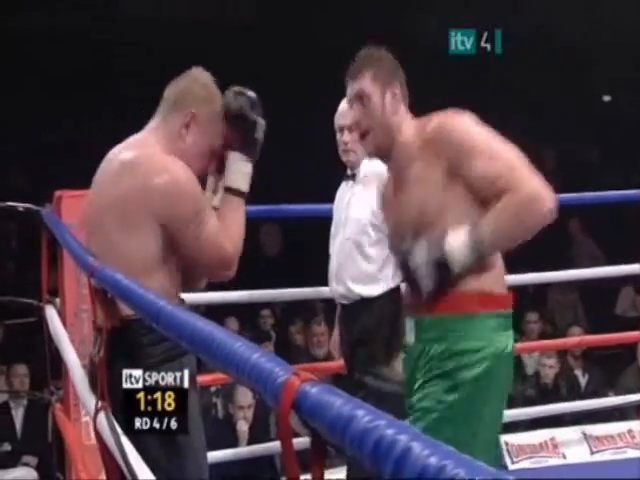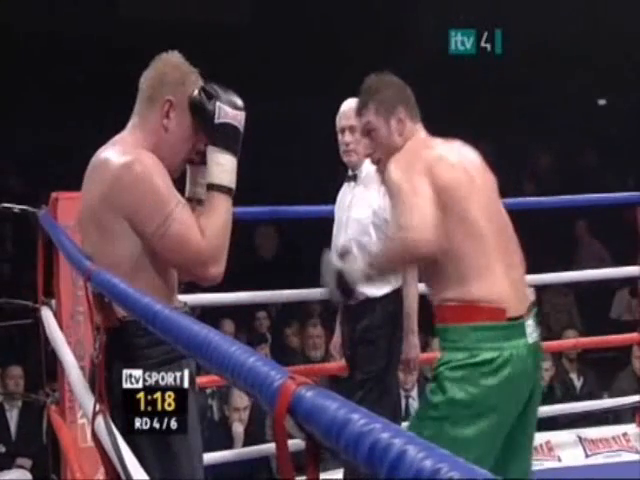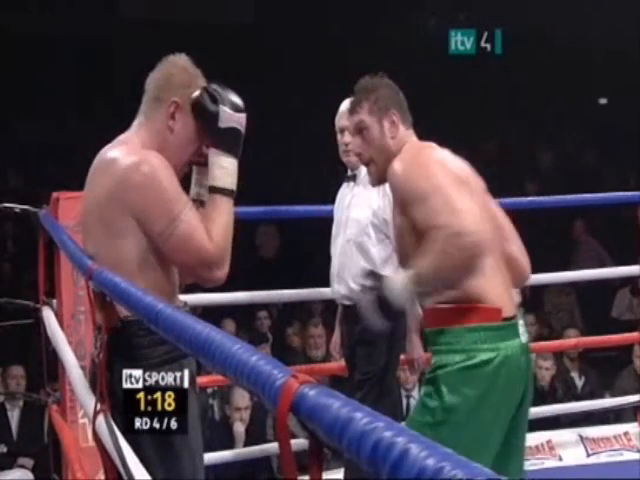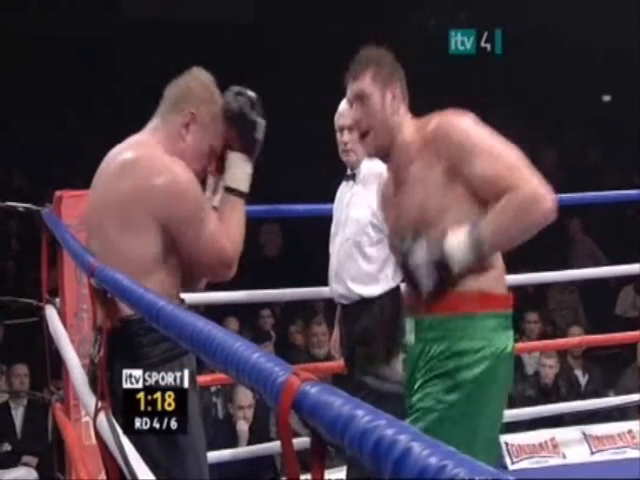
dt=1s
person 1, frame 1
left shoulder: (126, 160)
right shoulder: (167, 174)
right elbow: (222, 262)
left wrist: (220, 178)
right wrist: (241, 160)
left hip: (127, 349)
right hip: (149, 354)
person 1, frame 2
left shoulder: (112, 160)
right shoulder: (136, 167)
left elbow: (180, 257)
right elbow: (208, 264)
left wrist: (200, 175)
right wrist: (224, 158)
left hip: (131, 350)
right hip: (148, 354)
person 1, frame 3
left shoulder: (113, 160)
right shoulder: (145, 168)
left elbow: (179, 267)
right elbow: (212, 265)
left wrist: (203, 180)
right wrist: (225, 161)
left hip: (127, 348)
right hip: (150, 352)
person 1, frame 4
left shoulder: (119, 161)
right shoulder: (168, 175)
right elbow: (222, 263)
left wrist: (216, 188)
right wrist: (239, 165)
left hip: (123, 344)
right hip: (152, 348)
person 2, frame 1
left shoulder: (448, 132)
right shoulder: (391, 186)
left elbow: (538, 201)
left wrist: (455, 250)
left hip: (466, 340)
right hip: (431, 338)
person 2, frame 2
left shoulder: (405, 161)
right shoulder: (463, 153)
left elbow: (420, 239)
left wrist: (356, 268)
left hip: (480, 347)
right hip: (521, 338)
person 2, frame 3
left shoulder: (409, 164)
right shoulder: (444, 163)
left elbow: (467, 240)
right elbow: (518, 268)
left wrist: (399, 287)
left hip: (472, 349)
right hip: (507, 341)
person 2, frame 4
left shoulder: (446, 133)
right shoulder: (390, 188)
left elbow: (537, 200)
left wrist: (455, 250)
left hip: (468, 336)
right hip: (428, 338)
person 3, frame 1
left shoulder: (385, 181)
right shoulder: (343, 189)
left wrist: (409, 331)
right wrist: (339, 323)
left hip: (379, 311)
right hip: (353, 311)
right knee: (381, 413)
person 3, frame 2
left shoulder: (387, 184)
right shoulder: (345, 191)
left elbow: (409, 262)
left wrist: (411, 334)
right wrist: (340, 325)
left hip: (382, 311)
right hip: (354, 311)
left knee: (369, 411)
right knee: (377, 408)
person 3, frame 3
left shoulder: (387, 184)
right shoulder: (344, 190)
right wrist: (340, 324)
left hip: (380, 312)
right hip: (353, 312)
left knee: (366, 409)
right knee: (380, 407)
person 3, frame 4
left shoulder: (384, 179)
right shoulder: (344, 188)
left wrist: (409, 320)
right wrist: (339, 320)
left hip: (379, 310)
right hip: (353, 310)
left knee: (370, 407)
right knee: (378, 405)
